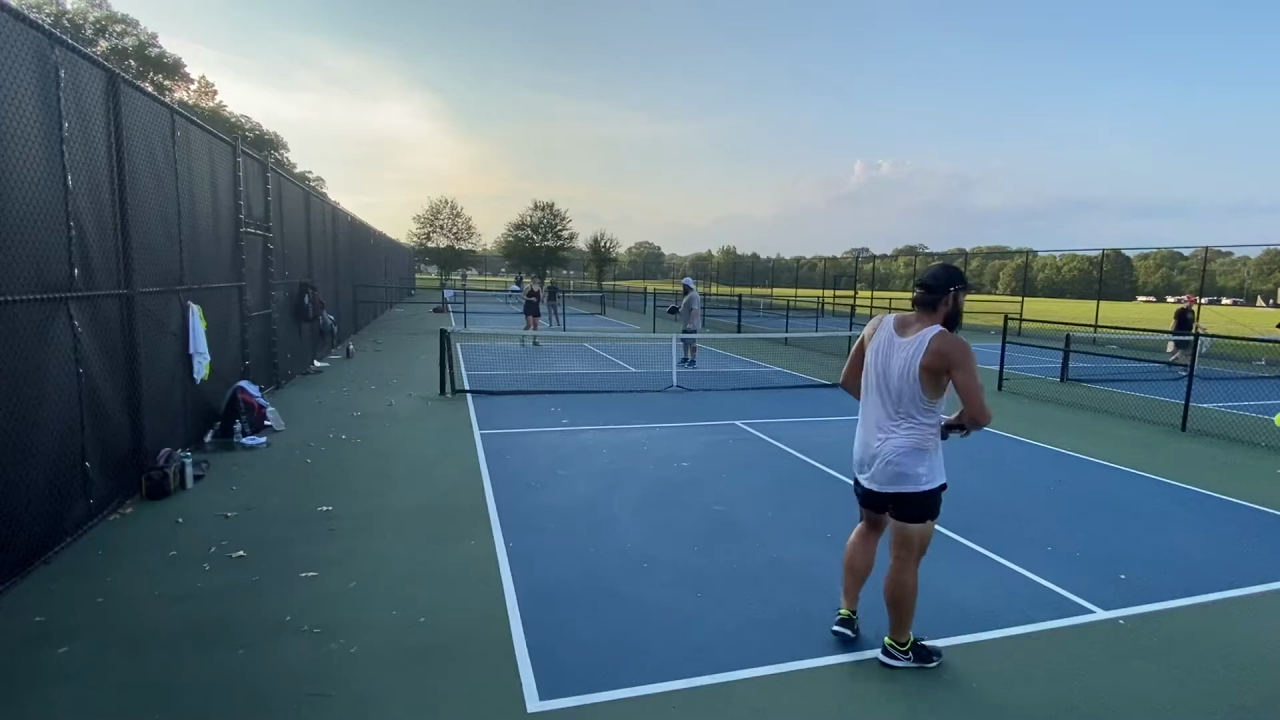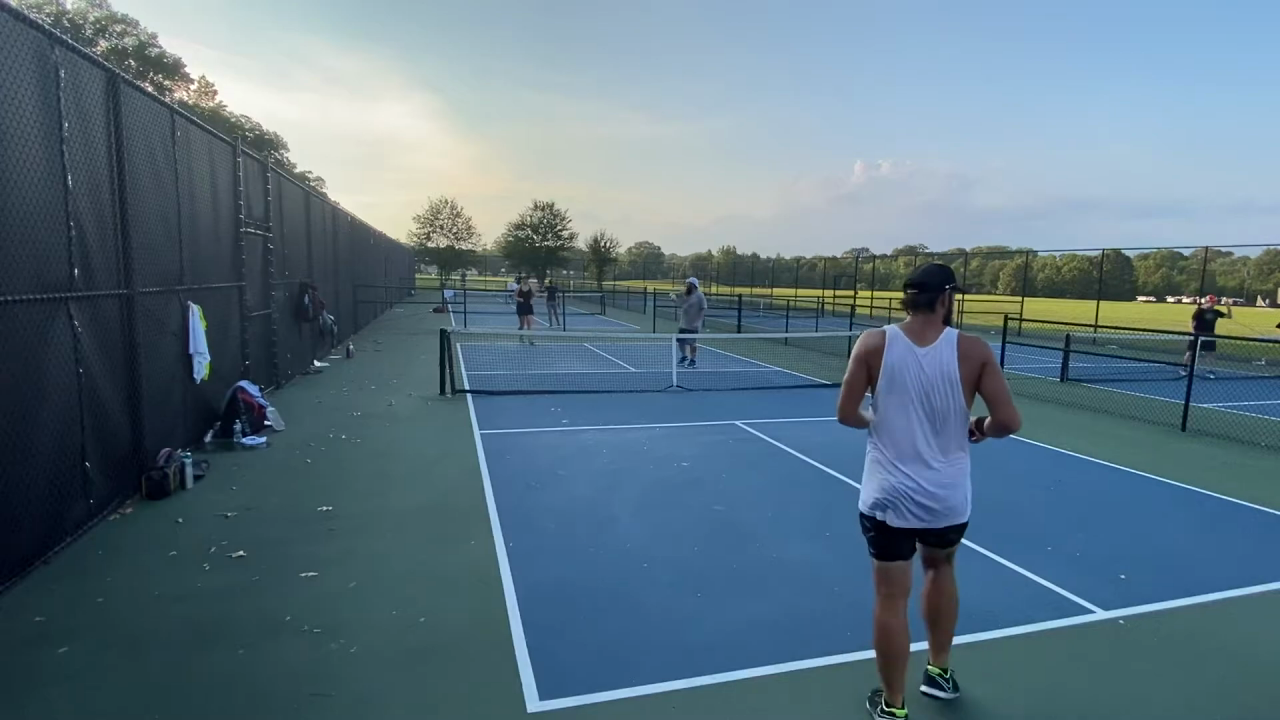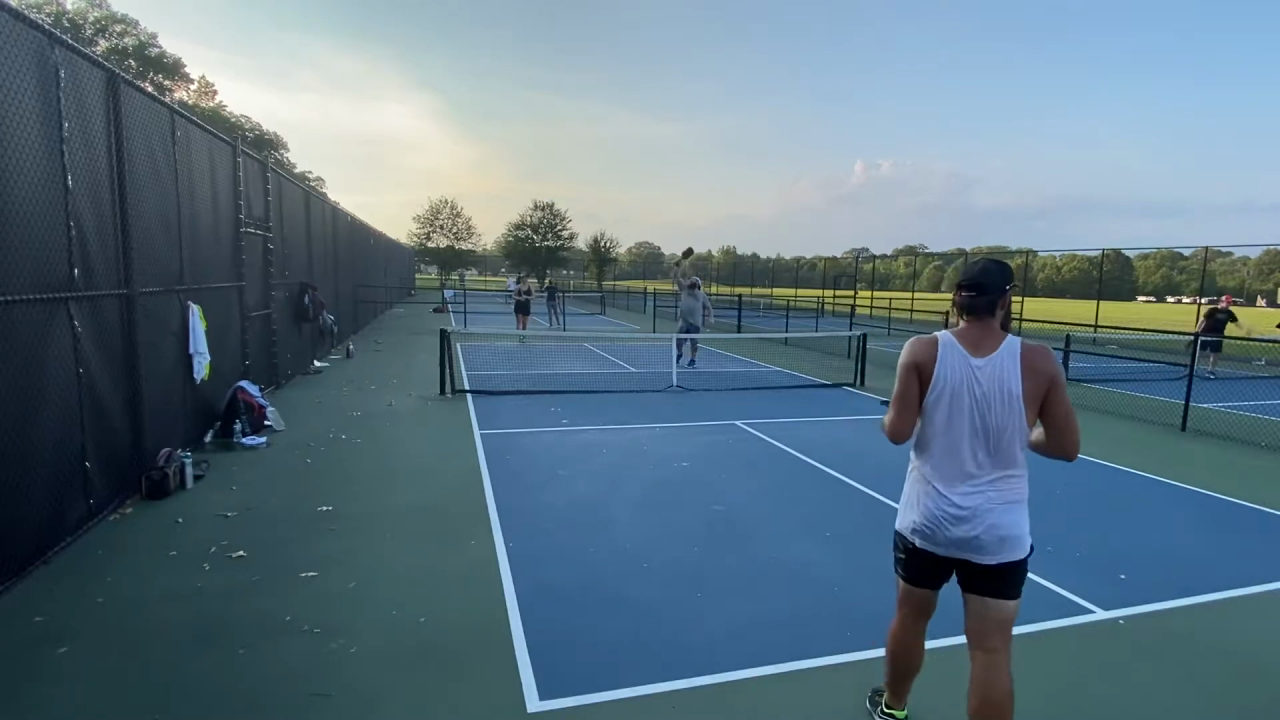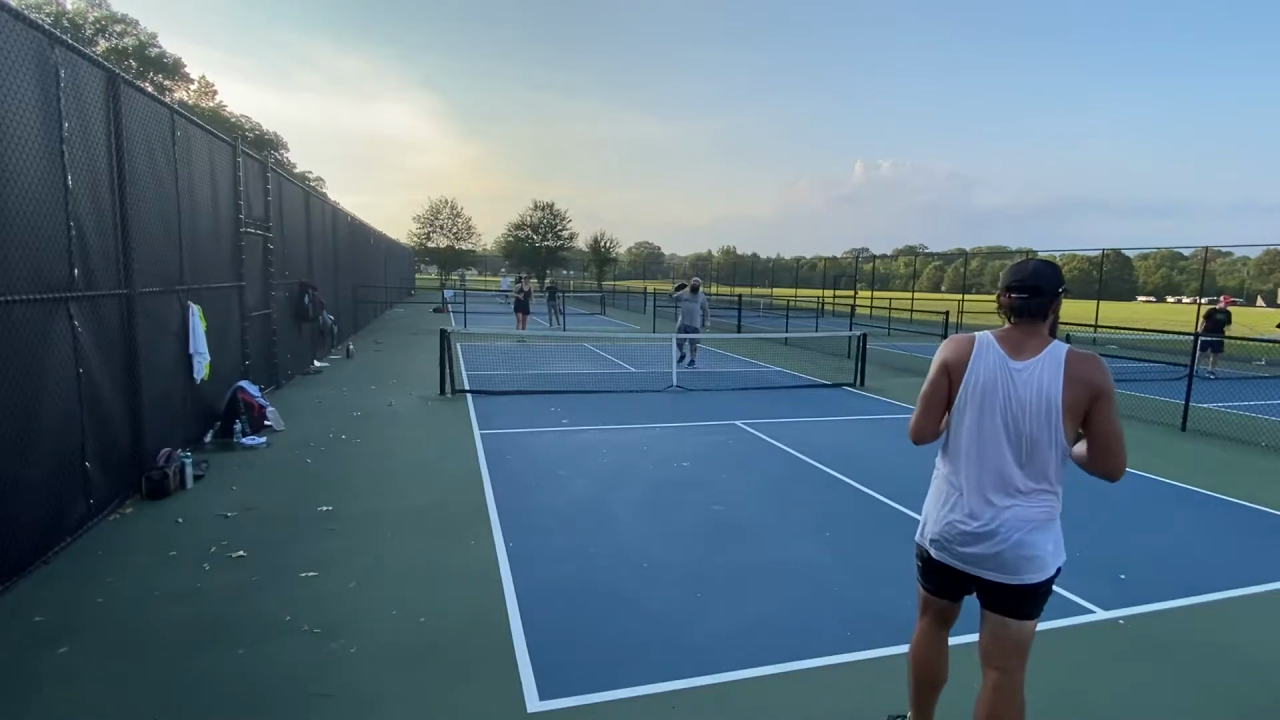
dt=0.5s
person 1, frame 1
left shoulder: (877, 326)
right shoulder: (950, 347)
left elbow: (848, 382)
right elbow: (979, 415)
right wrist: (959, 420)
left hip: (868, 454)
right hip: (914, 465)
left knee: (869, 526)
right knee: (906, 556)
left ankle: (847, 612)
right ankle: (898, 644)
person 1, frame 2
left shoulder: (873, 344)
right shoulder: (973, 349)
left elbow: (846, 415)
right elbow: (1009, 421)
right wrist: (979, 428)
left hip: (887, 495)
right hip: (948, 496)
left knee: (890, 598)
right knee: (940, 569)
right ankle: (939, 671)
person 1, frame 3
left shoulder: (922, 351)
right shoulder: (1039, 362)
left elbow: (897, 431)
right elbow: (1066, 447)
left hip: (927, 519)
right hip: (1001, 531)
left knee: (911, 617)
right knee: (991, 651)
person 1, frame 4
left shoulder: (959, 351)
right shoulder: (1087, 372)
left elbow: (920, 432)
right elbow: (1110, 468)
left hip: (948, 528)
right hip: (1024, 546)
left knee: (933, 625)
right knee: (1004, 669)
